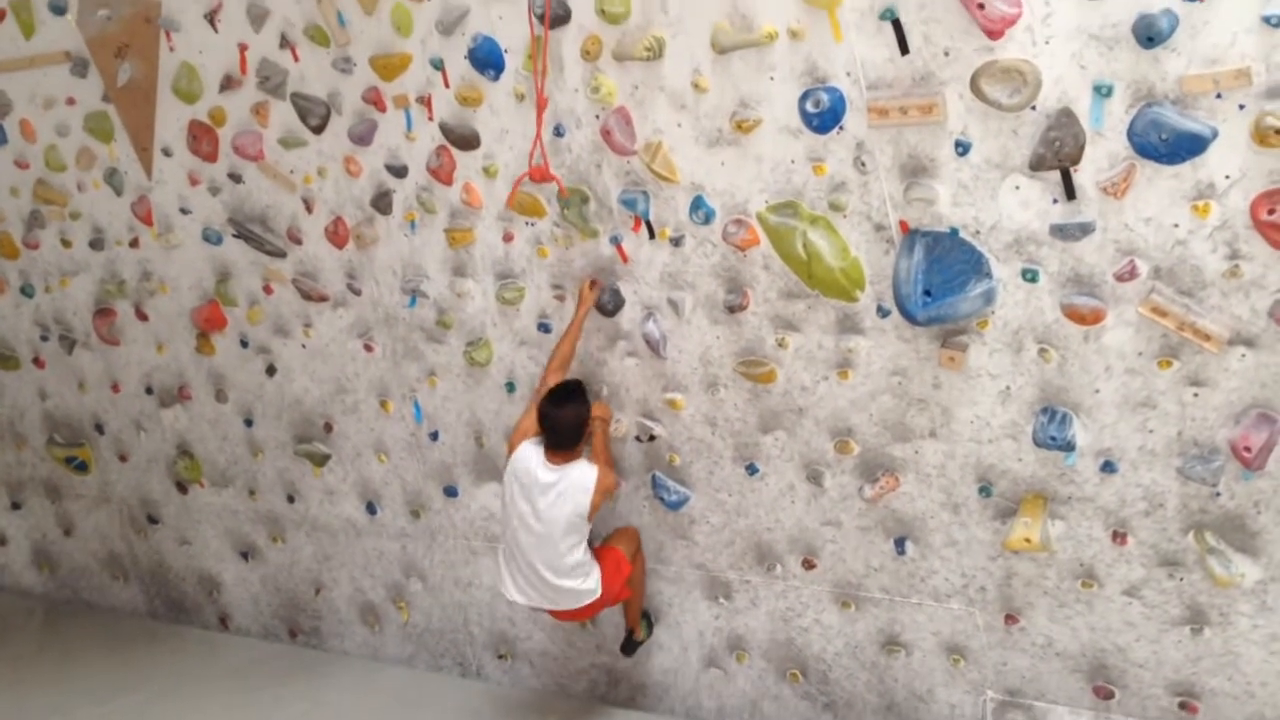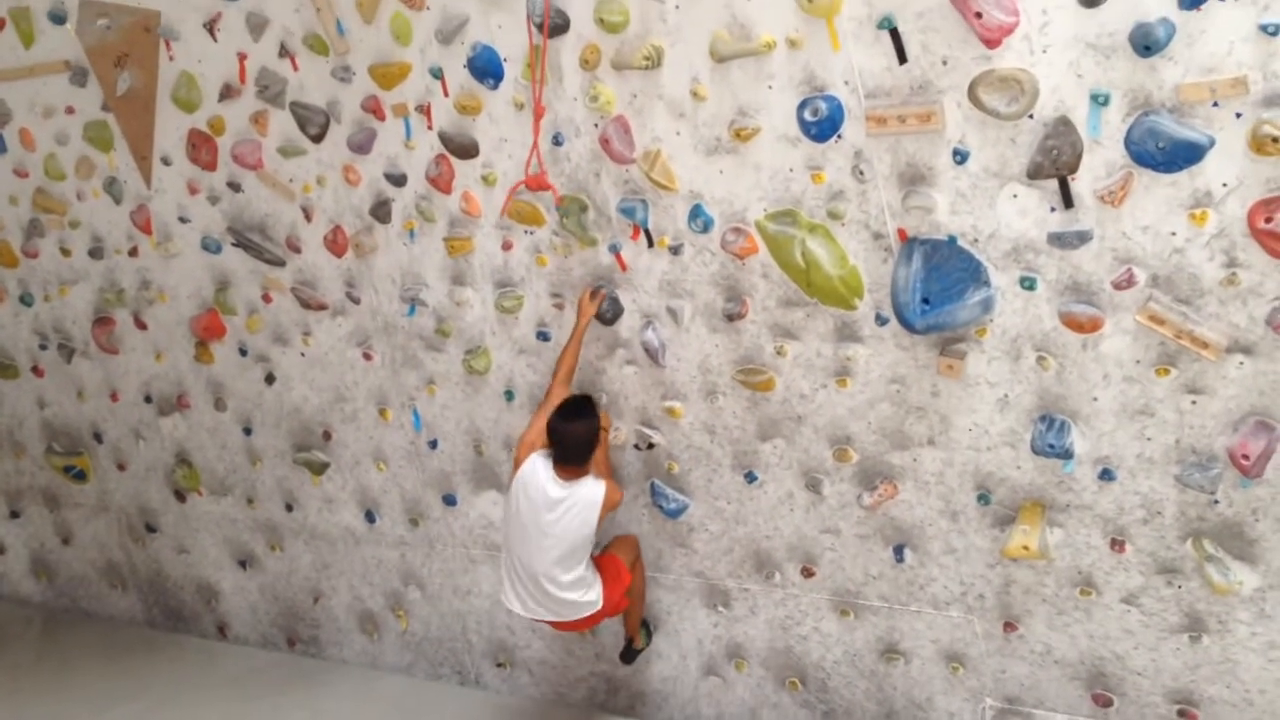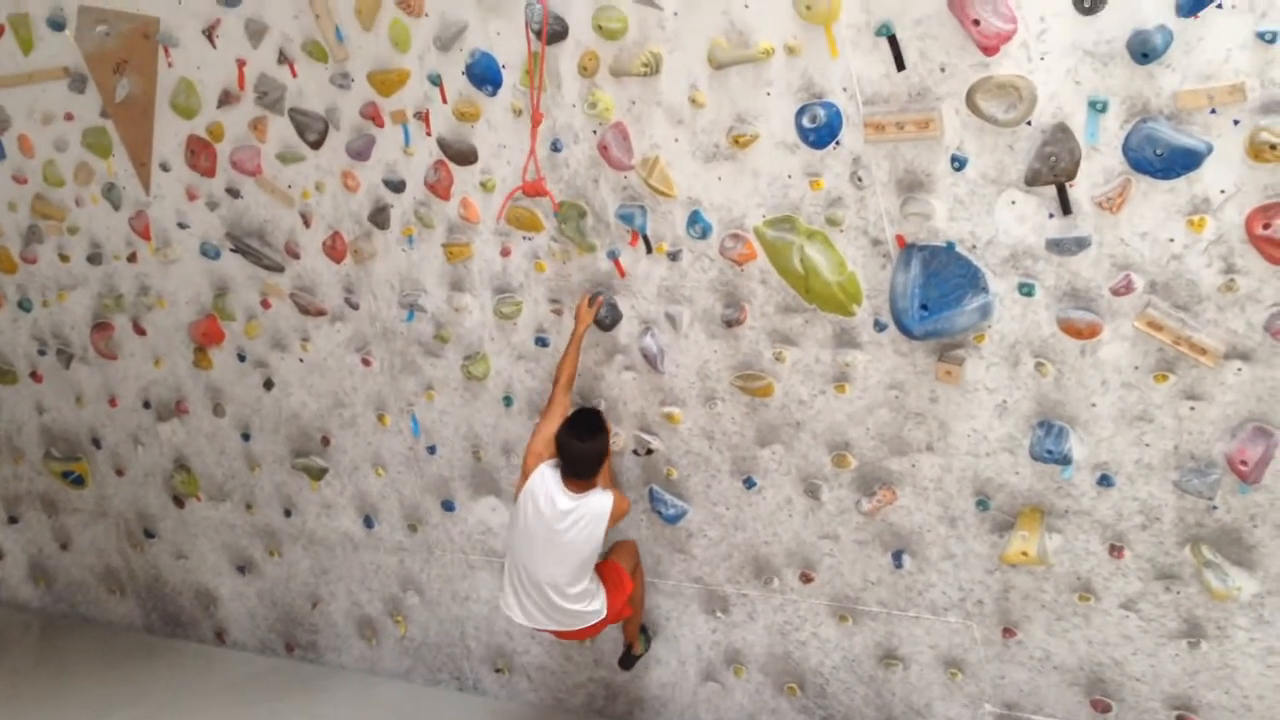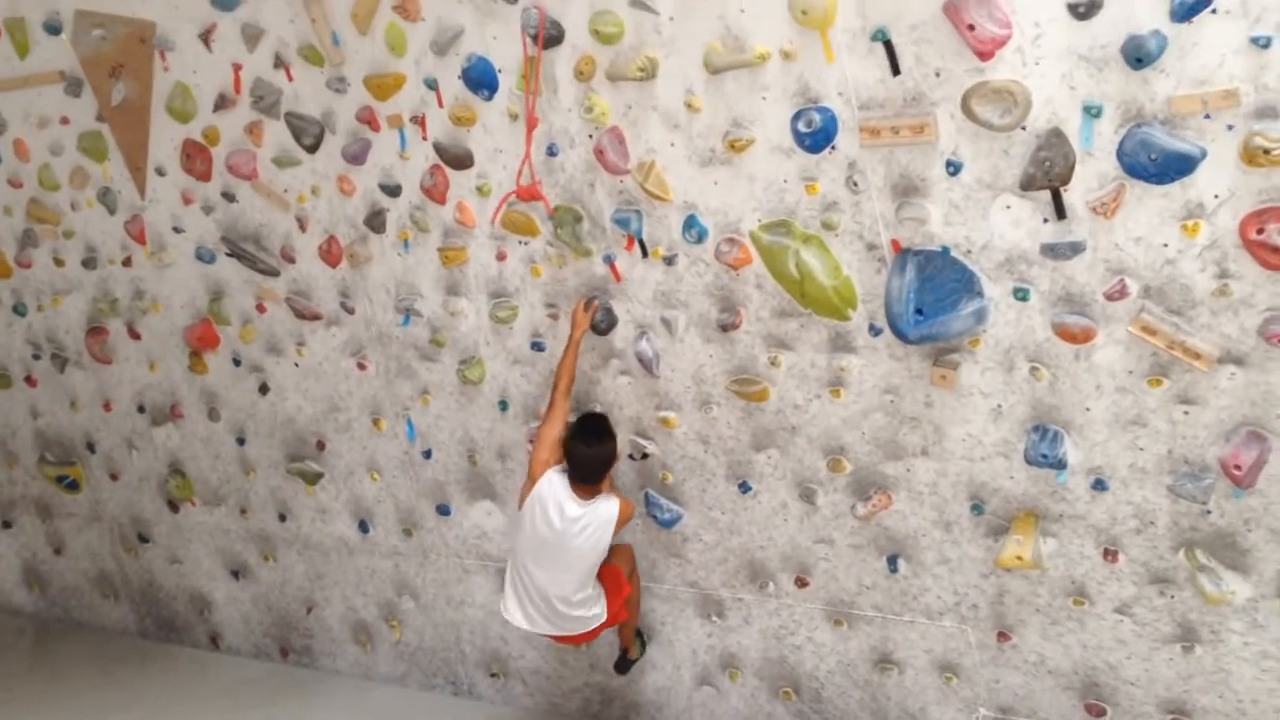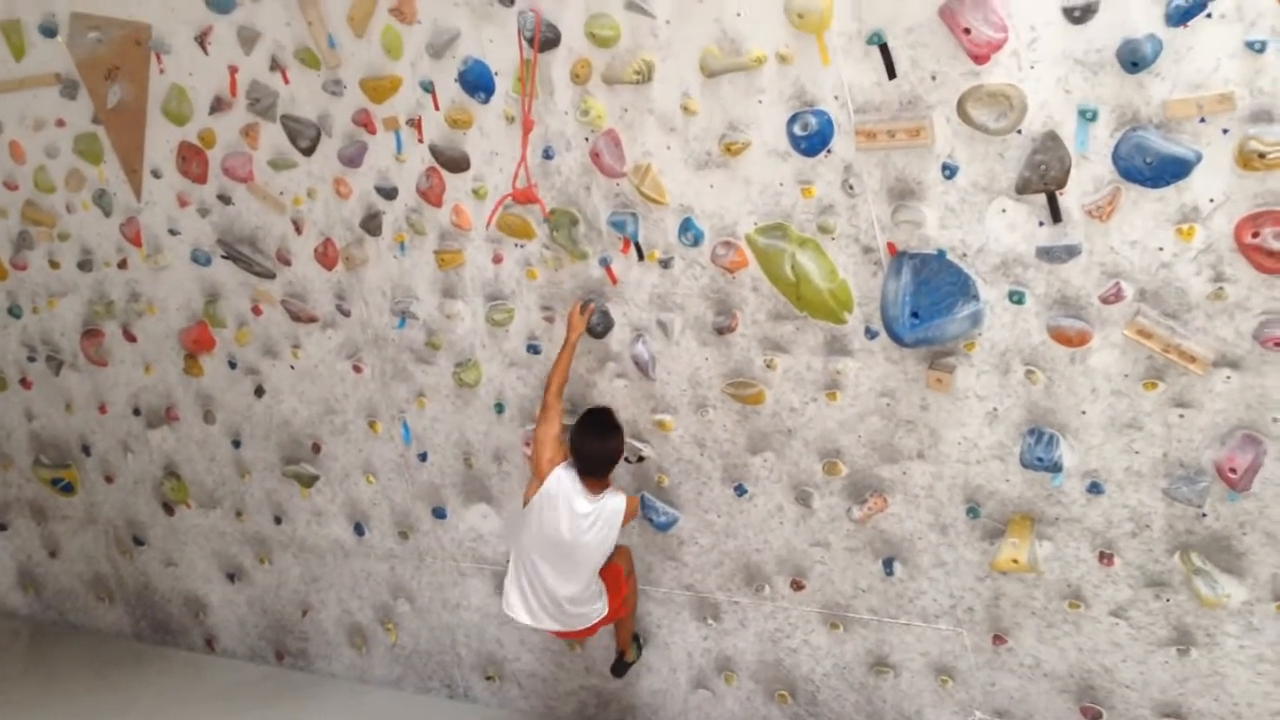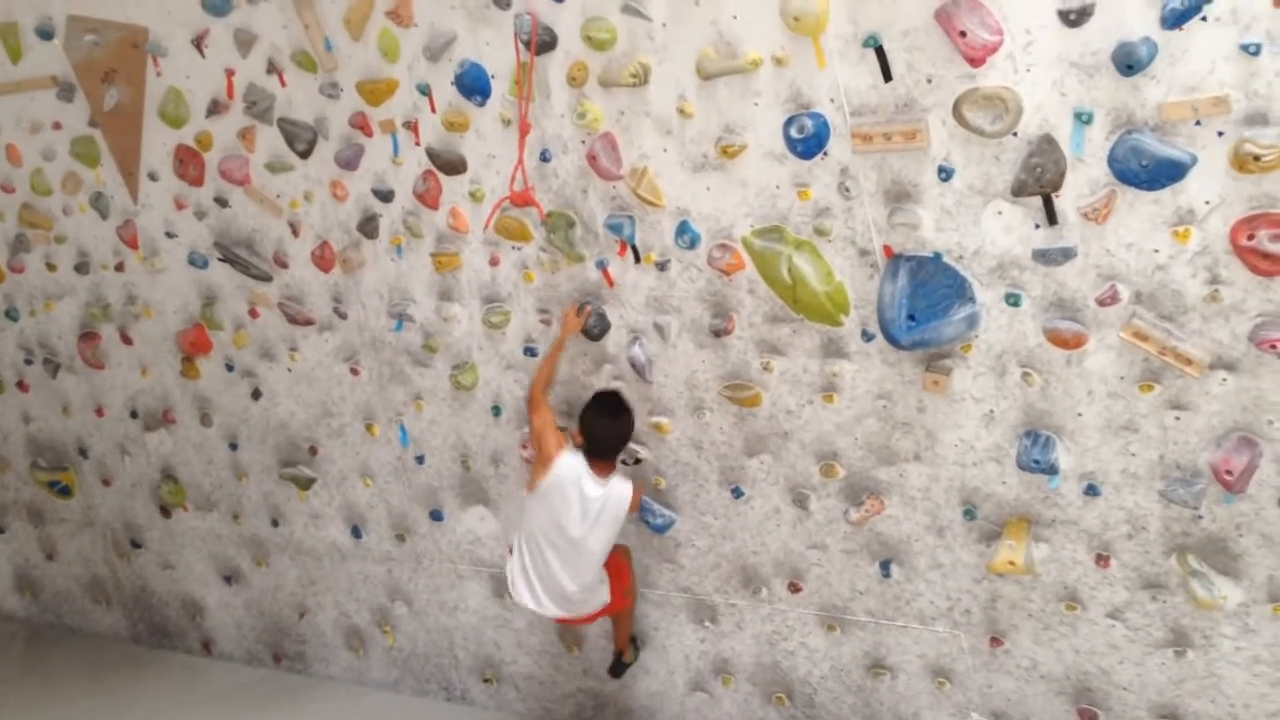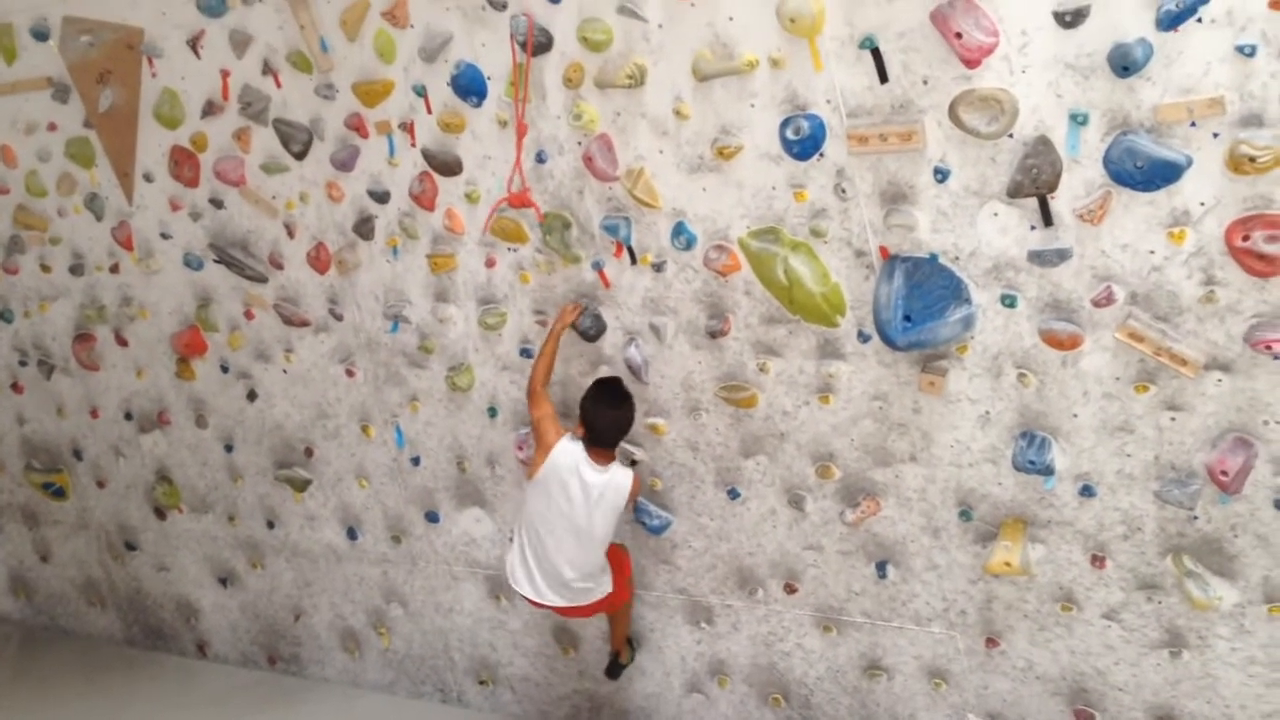
dt=0.1s
person 1, frame 1
left shoulder: (518, 451)
right shoulder: (598, 480)
left elbow: (550, 378)
left wrist: (581, 313)
right wrist: (601, 424)
left hip: (521, 588)
right hip: (577, 601)
right knee: (628, 537)
right ankle: (636, 632)
person 1, frame 2
left shoulder: (527, 460)
right shoulder: (607, 495)
left elbow: (559, 383)
left wrist: (582, 321)
right wrist: (600, 431)
left hip: (521, 599)
right hip: (578, 612)
right knee: (629, 546)
right ankle: (635, 639)
person 1, frame 3
left shoulder: (533, 471)
right shoulder: (614, 506)
left elbow: (560, 390)
left wrist: (581, 327)
right wrist: (600, 445)
left hip: (522, 609)
right hip: (581, 620)
right knee: (628, 552)
right ankle: (634, 645)
person 1, frame 4
left shoulder: (541, 477)
right shoulder: (619, 512)
left elbow: (559, 398)
left wrist: (577, 333)
left hip: (522, 611)
right hip: (580, 624)
right knee: (624, 555)
right ankle: (629, 650)
person 1, frame 5
left shoulder: (547, 473)
right shoulder: (625, 507)
left elbow: (551, 397)
left wrist: (573, 335)
left hip: (523, 606)
right hip: (580, 620)
right knee: (623, 557)
right ankle: (626, 653)
person 1, frame 6
left shoulder: (554, 458)
right shoulder: (628, 493)
left elbow: (536, 393)
left wrist: (565, 334)
left hip: (526, 591)
right hip: (585, 605)
right knee: (622, 558)
right ankle: (623, 653)
person 1, frame 7
left shoulder: (554, 448)
right shoulder: (628, 482)
left elbow: (536, 387)
left wrist: (559, 326)
left hip: (527, 583)
right hip: (586, 597)
right knee: (620, 555)
right ankle: (620, 654)
